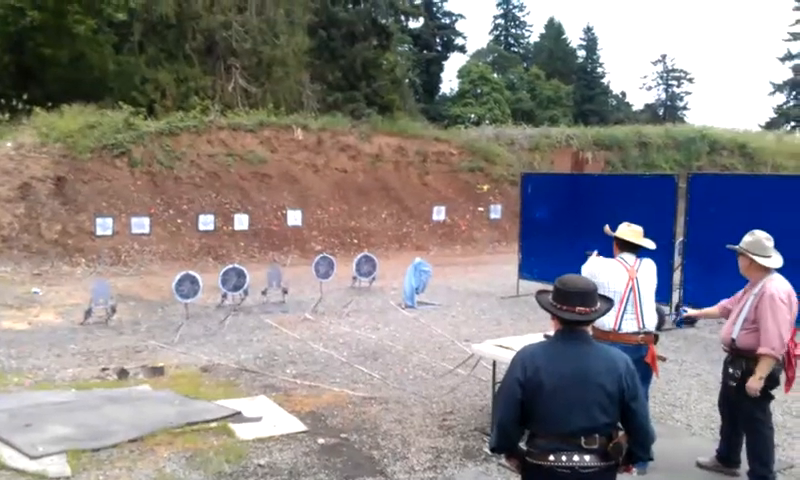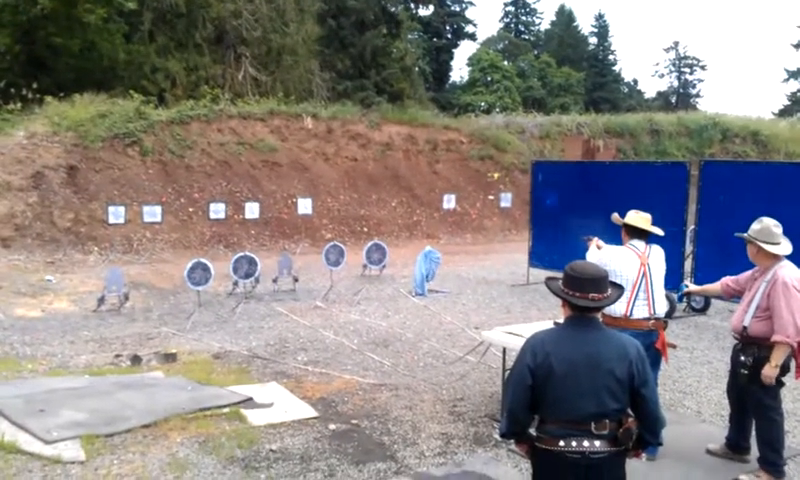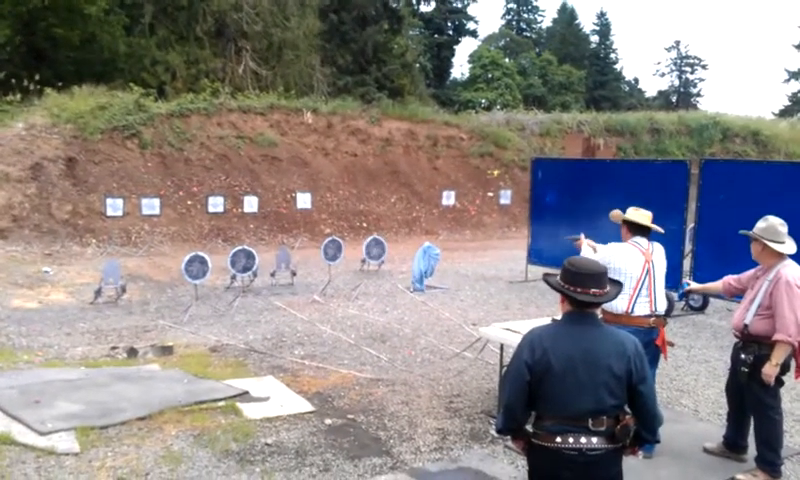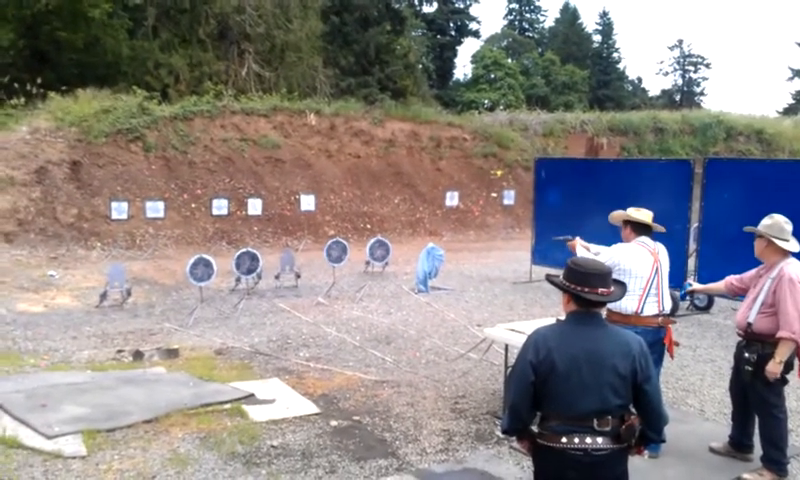
dt=1s
person 1, frame 1
left shoulder: (774, 291)
right shoulder: (755, 285)
left elbow: (774, 342)
right elbow: (729, 306)
left wrist: (759, 376)
right wrist: (698, 313)
left hip: (755, 366)
right hip: (738, 362)
left knee: (755, 422)
right knee: (729, 411)
right ankle: (726, 459)
person 1, frame 2
right shoulder: (760, 273)
right elbow: (730, 285)
left wrist: (774, 364)
right wrist: (698, 289)
left hip: (764, 355)
right hip: (746, 349)
left knee: (765, 410)
right knee: (738, 399)
right ankle: (736, 446)
person 1, frame 3
right shoulder: (762, 272)
right elbow: (732, 283)
left wrist: (775, 363)
right wrist: (700, 287)
left hip: (765, 354)
right hip: (746, 348)
left knee: (765, 409)
right knee: (736, 398)
right ankle: (733, 445)
person 1, frame 4
right shoulder: (765, 270)
right elbow: (734, 283)
left wrist: (778, 360)
right wrist: (702, 288)
left hip: (768, 352)
right hip: (749, 346)
left knee: (769, 408)
right knee: (741, 397)
right ankle: (739, 444)
person 2, frame 1
left shoulder: (600, 267)
right shoulder: (650, 267)
left elbow: (586, 277)
left hip: (607, 345)
right hip: (641, 347)
right ankle: (638, 460)
person 2, frame 2
left shoulder: (611, 255)
right shoulder: (658, 254)
left elbow: (594, 263)
left wrist: (593, 248)
left hip: (620, 331)
right hip: (652, 332)
right ankle: (649, 446)
person 2, frame 3
left shoulder: (615, 252)
right shoulder: (658, 251)
left wrist: (585, 247)
right wrist: (594, 245)
left hip: (620, 329)
right hip: (651, 329)
right ankle: (646, 443)
person 2, frame 4
left shoulder: (622, 251)
right shoulder: (660, 250)
left wrist: (579, 249)
right wrist: (588, 245)
left hip: (625, 328)
right hip: (657, 329)
right ankle: (652, 443)
person 3, frame 1
left shoulder: (528, 359)
right shoulder: (619, 363)
left elbow: (505, 417)
right elbow: (639, 422)
left wrist: (511, 452)
right wrist: (632, 458)
person 3, frame 2
left shoulder: (538, 346)
right shoulder: (629, 349)
left elbow: (515, 402)
right elbow: (649, 407)
left wrist: (521, 437)
right wrist: (641, 443)
left hip: (554, 456)
right hip: (607, 459)
person 3, frame 3
left shoulder: (536, 341)
right shoulder: (627, 345)
left elbow: (512, 398)
right elbow: (646, 405)
left wrist: (517, 433)
right wrist: (638, 440)
left hip: (550, 454)
right hip: (604, 457)
person 3, frame 4
left shoulder: (541, 341)
right shoulder: (631, 345)
left elbow: (518, 398)
right elbow: (652, 404)
left wrist: (523, 434)
right wrist: (644, 439)
left hip: (556, 454)
right hip: (610, 456)
